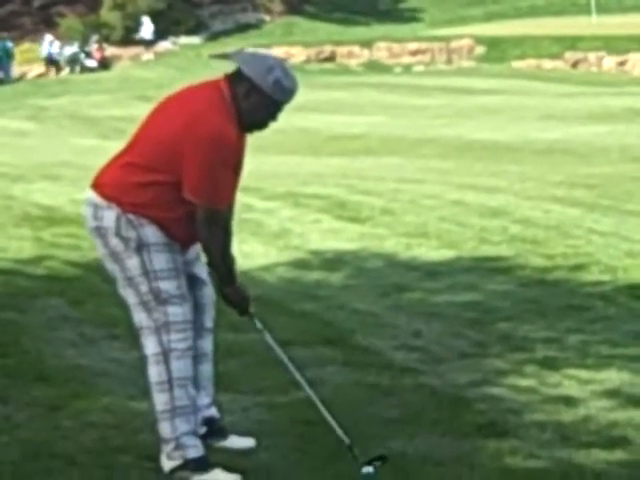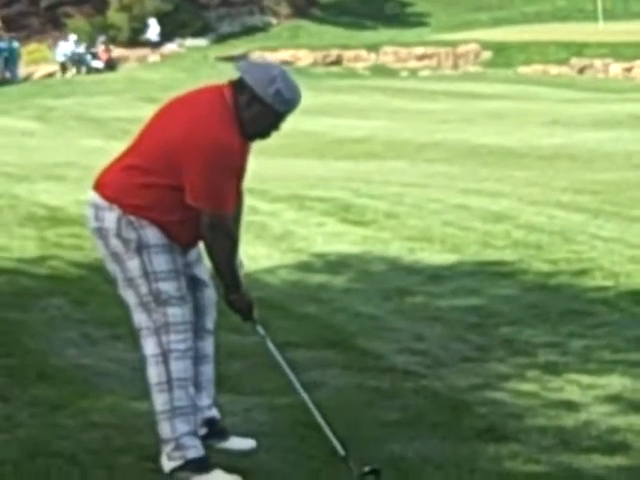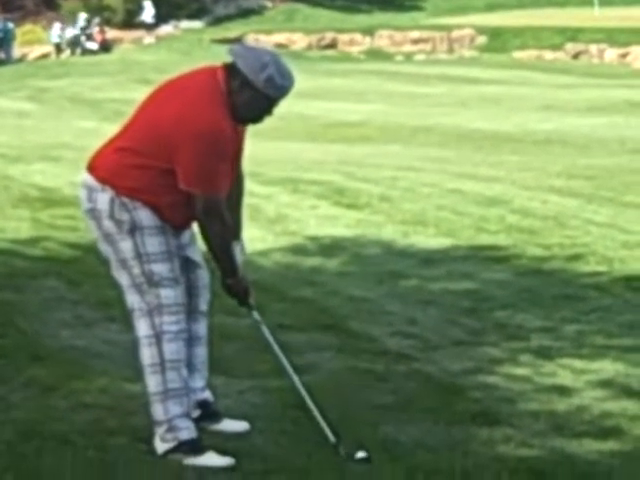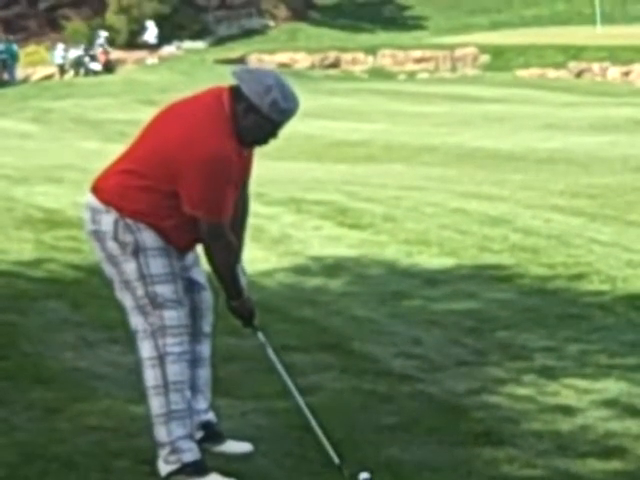
dt=0.5s
person 1, frame 1
left shoulder: (218, 103)
right shoulder: (214, 130)
left elbow: (220, 199)
right elbow: (210, 219)
left wrist: (224, 262)
right wrist: (228, 281)
left hip: (158, 216)
right hip: (127, 218)
left knee: (198, 313)
right knee: (170, 331)
left ankle: (202, 420)
person 1, frame 2
left shoulder: (225, 107)
right shoulder: (215, 137)
left elbow: (230, 196)
right elbow: (214, 226)
left wrist: (234, 261)
right wrist: (235, 288)
left hip: (163, 219)
right hip: (129, 220)
left knee: (200, 313)
right knee: (169, 331)
left ankle: (201, 421)
person 1, frame 3
left shoulder: (222, 91)
right shoulder: (206, 122)
left elbow: (231, 172)
right elbow: (209, 210)
left wrist: (235, 240)
right wrist: (232, 273)
left hip: (157, 199)
right hip: (121, 200)
left knee: (193, 293)
right knee: (163, 311)
left ankle: (195, 402)
right ankle: (174, 433)
person 1, frame 4
left shoulder: (229, 113)
right shoulder: (211, 147)
left elbow: (238, 194)
right elbow: (214, 234)
left wrist: (236, 266)
right wrist: (236, 295)
left hip: (161, 220)
right hip: (125, 222)
left knee: (197, 314)
right knee: (166, 333)
left ankle: (198, 425)
